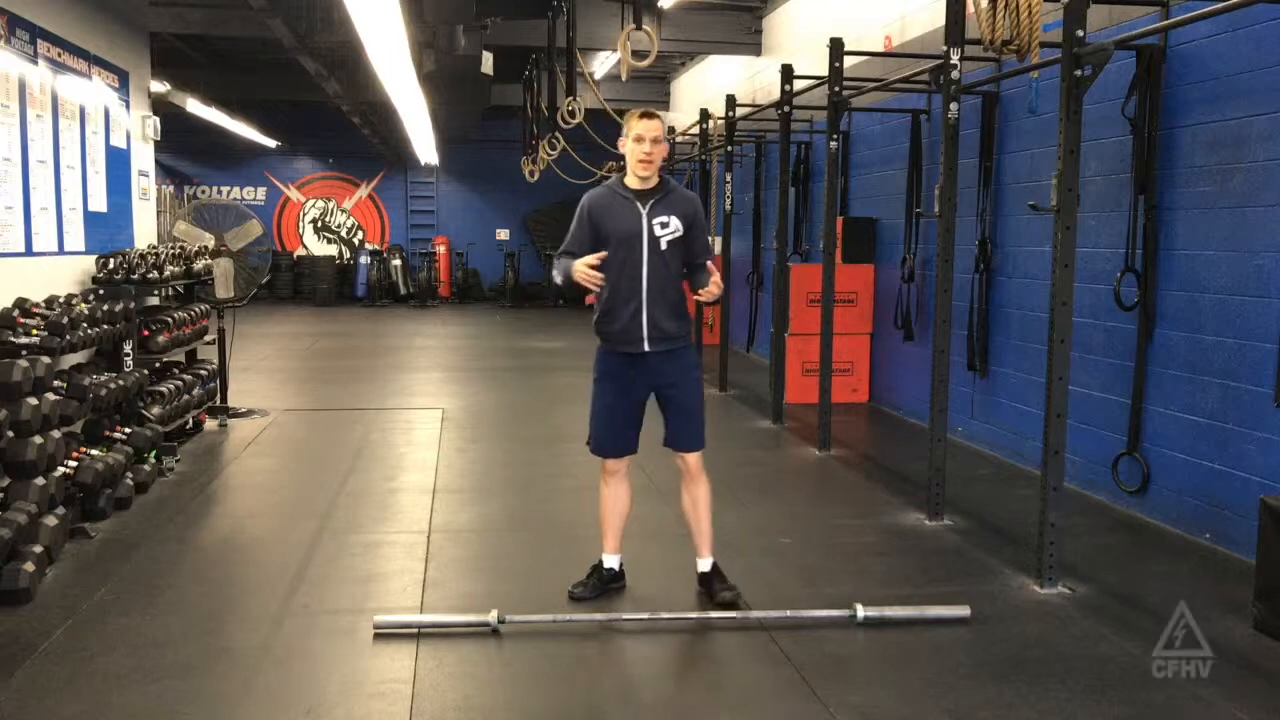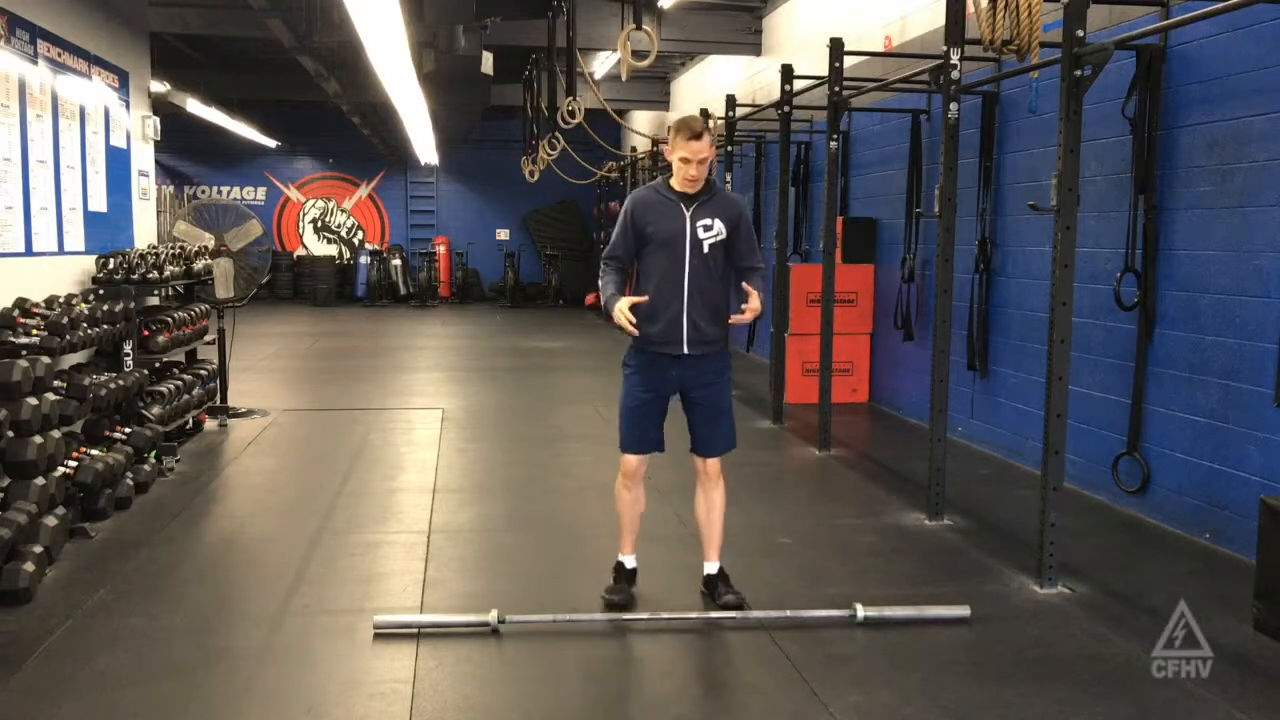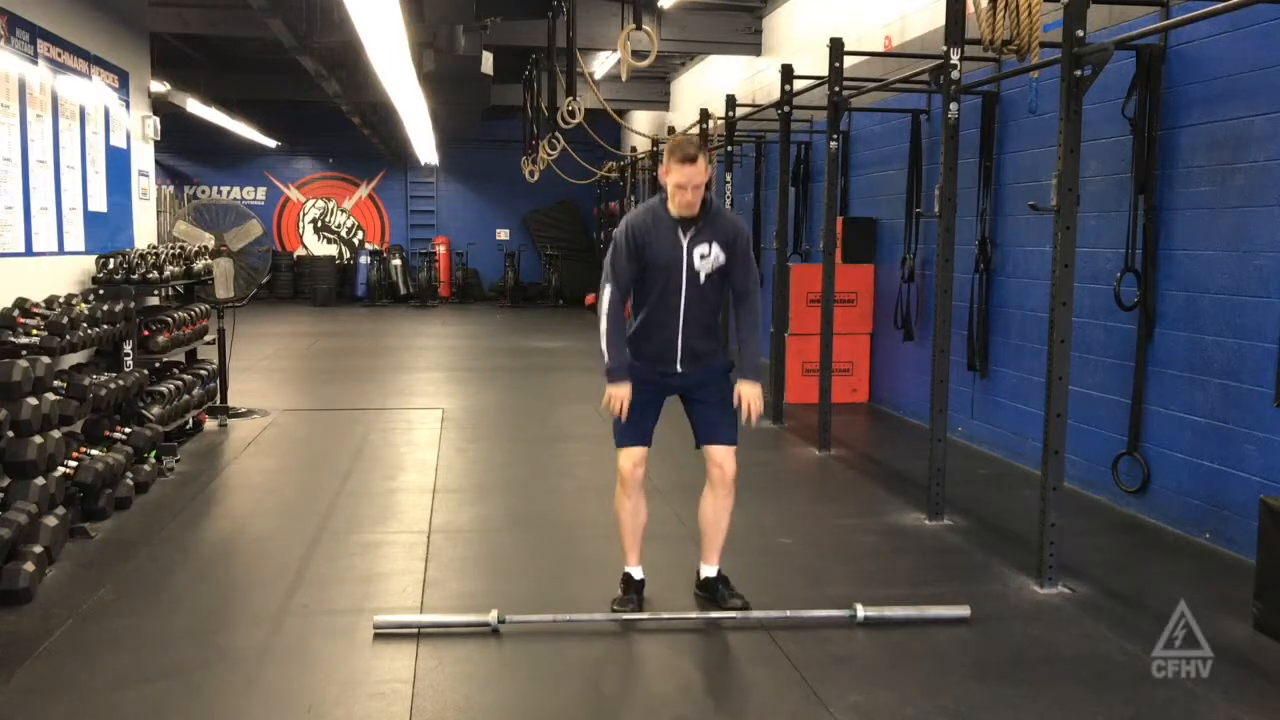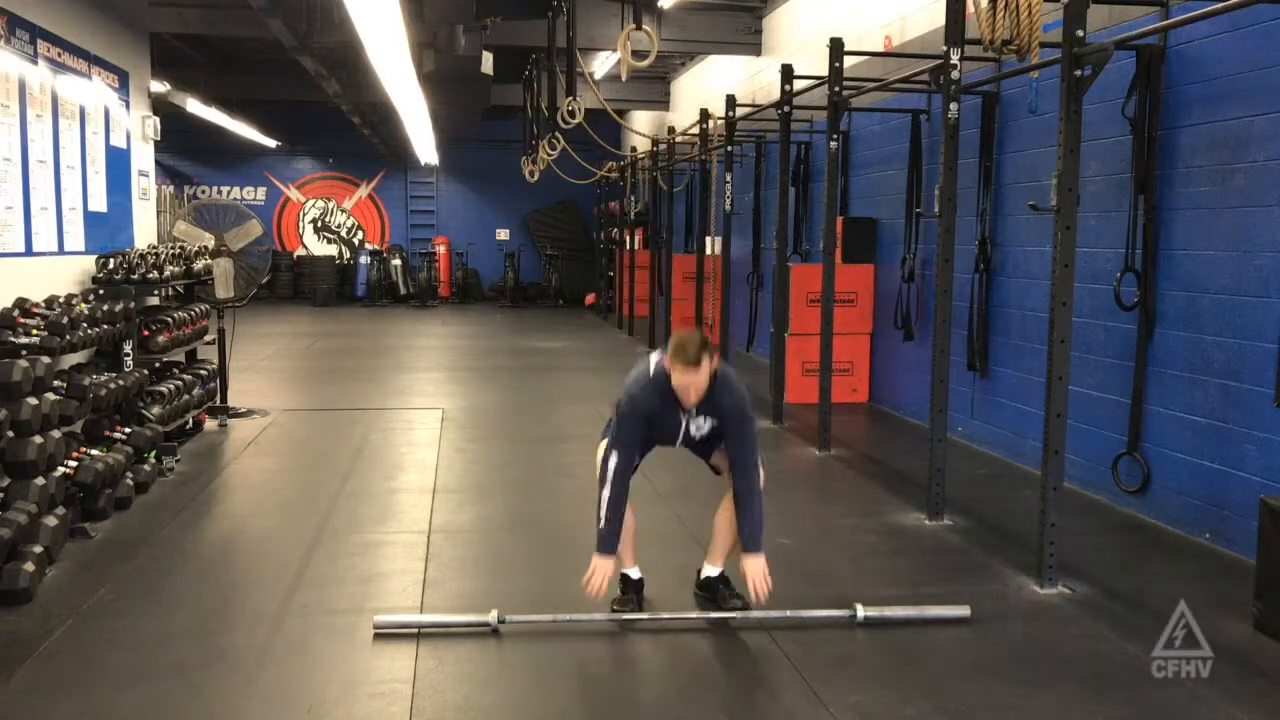
dt=0.4s
person 1, frame 1
left shoulder: (685, 204)
right shoulder: (597, 203)
left elbow: (701, 265)
right elbow: (566, 261)
left wrist: (711, 284)
right wrist: (573, 269)
left hip: (676, 353)
right hip: (618, 355)
left knee: (691, 463)
right knee: (613, 465)
left ankle: (707, 569)
right ankle: (609, 566)
person 1, frame 2
left shoulder: (730, 208)
right shoulder: (641, 204)
left elbow: (750, 269)
right elbow: (612, 264)
left wrist: (752, 299)
right wrist: (614, 300)
left hip: (708, 358)
right hip: (649, 355)
left knee: (710, 468)
right knee: (632, 466)
left ankle: (713, 572)
right ankle: (626, 566)
person 1, frame 3
left shoulder: (729, 229)
right shoulder: (637, 226)
left elbow: (747, 300)
right elbow: (613, 299)
left wrist: (749, 372)
right wrist: (616, 373)
left hip: (706, 365)
right hip: (644, 367)
left knee: (724, 470)
right knee: (630, 470)
left ankle: (710, 575)
right ankle: (633, 576)
person 1, frame 4
left shoulder: (731, 394)
right shoulder: (640, 391)
left elbow: (747, 472)
right elbow: (617, 471)
left wrist: (752, 550)
right wrist: (605, 552)
left hip: (704, 431)
right hip: (645, 429)
left knee: (753, 475)
right knee: (609, 470)
left ankle: (712, 575)
right ankle: (631, 576)
